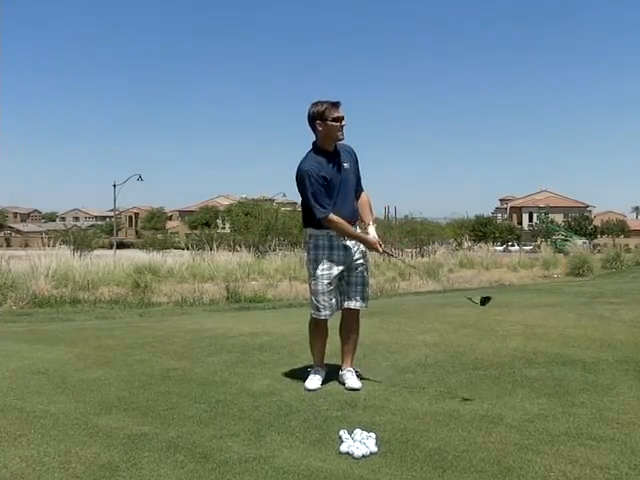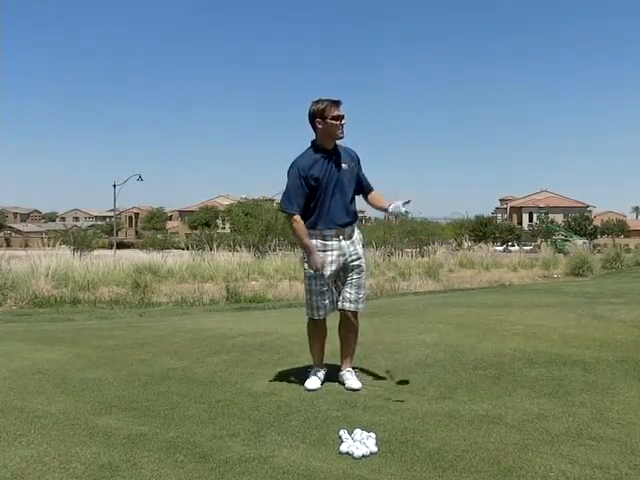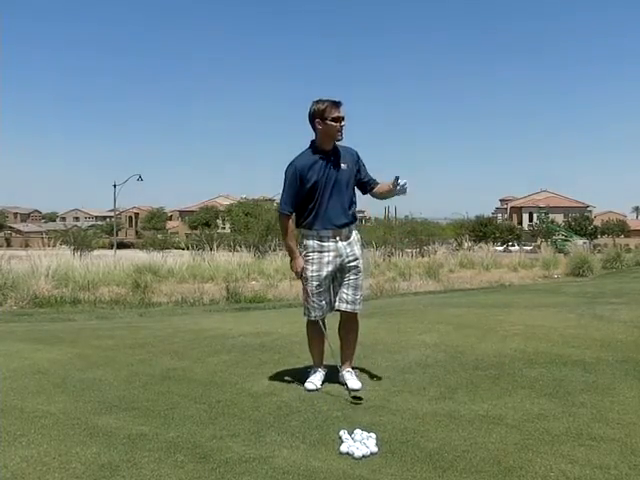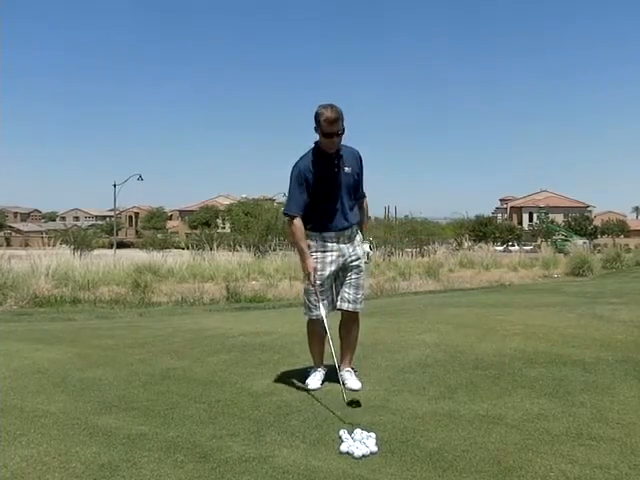
dt=0.3s
person 1, frame 1
left shoulder: (348, 153)
right shoulder: (308, 168)
right elbow: (326, 217)
left wrist: (370, 227)
right wrist: (363, 238)
left hip: (354, 242)
right hip: (324, 244)
left knee: (352, 309)
right knee: (320, 312)
left ankle: (347, 368)
right ankle: (317, 368)
person 1, frame 2
left shoulder: (350, 156)
right shoulder: (302, 165)
left elbow: (367, 192)
right elbow: (293, 214)
left wrist: (389, 206)
right wrist: (310, 252)
left hip: (351, 240)
right hip: (320, 244)
left knee: (351, 310)
right knee: (317, 313)
left ankle: (347, 368)
right ankle: (317, 368)
person 1, frame 3
left shoulder: (350, 156)
right shoulder: (300, 165)
left elbow: (373, 189)
right elbow: (286, 214)
left wrist: (394, 188)
right wrist: (294, 255)
left hip: (349, 241)
right hip: (317, 245)
left knee: (350, 311)
right knee: (316, 315)
left ankle: (347, 368)
right ankle: (318, 368)
person 1, frame 4
left shoulder: (354, 157)
right shoulder: (304, 166)
right elbow: (295, 216)
left wrist: (366, 236)
right wrist: (306, 255)
left hip: (352, 243)
right hip: (320, 245)
left knee: (350, 310)
right knee: (316, 313)
left ankle: (346, 368)
right ankle: (318, 368)
